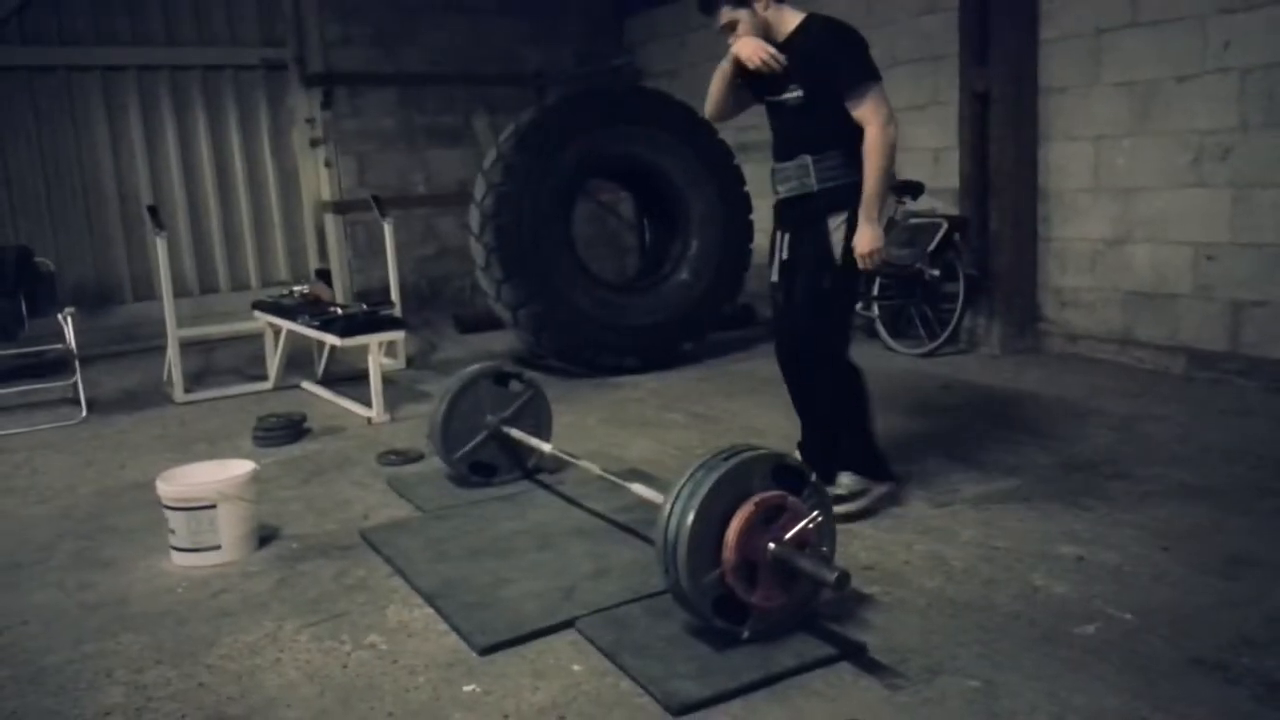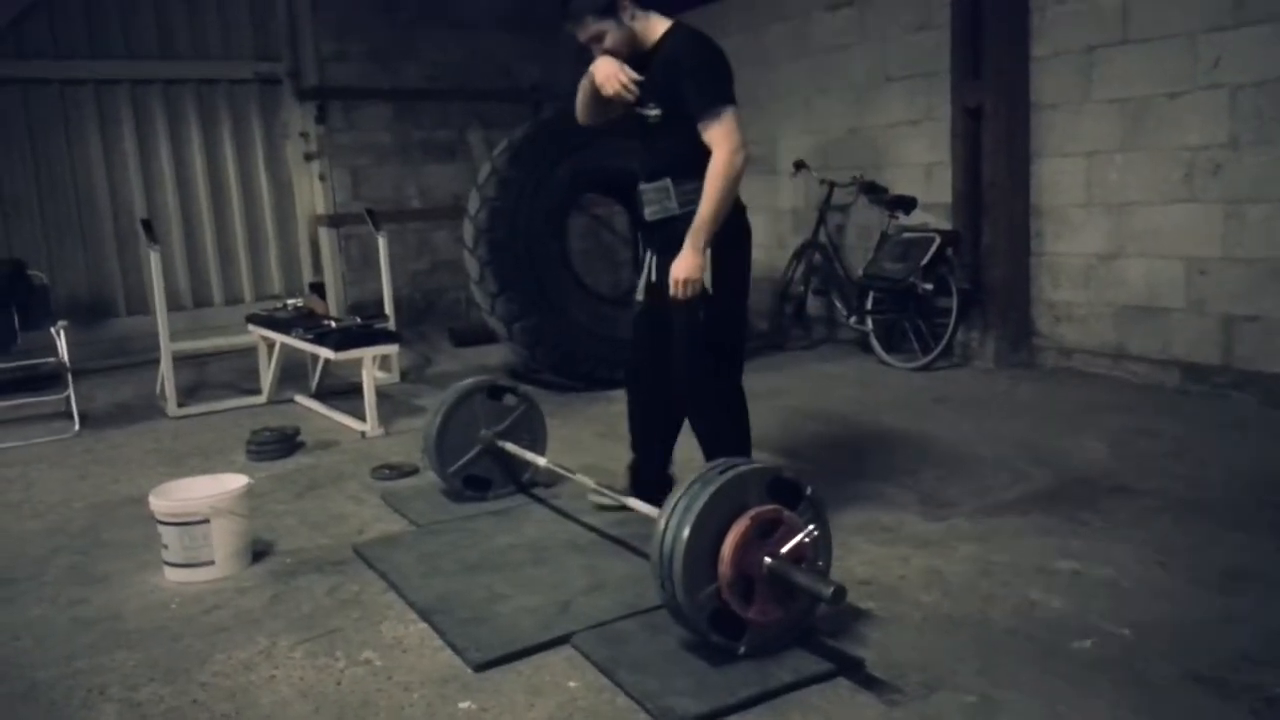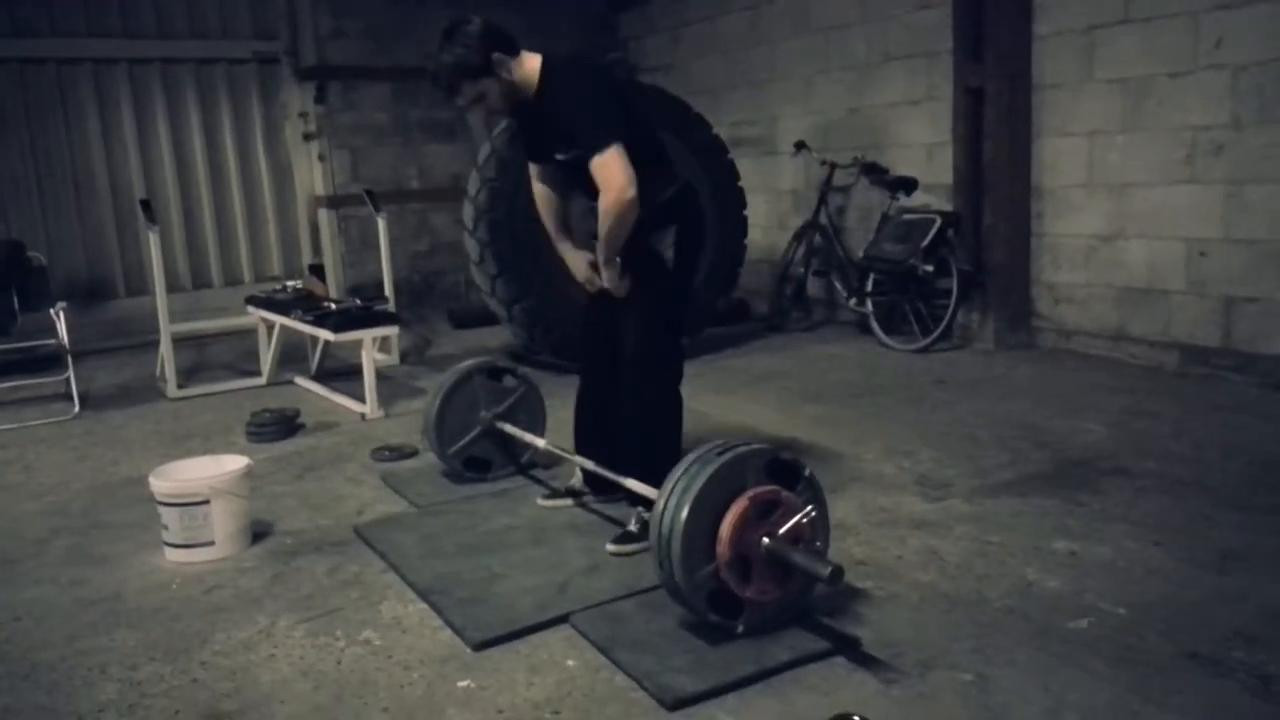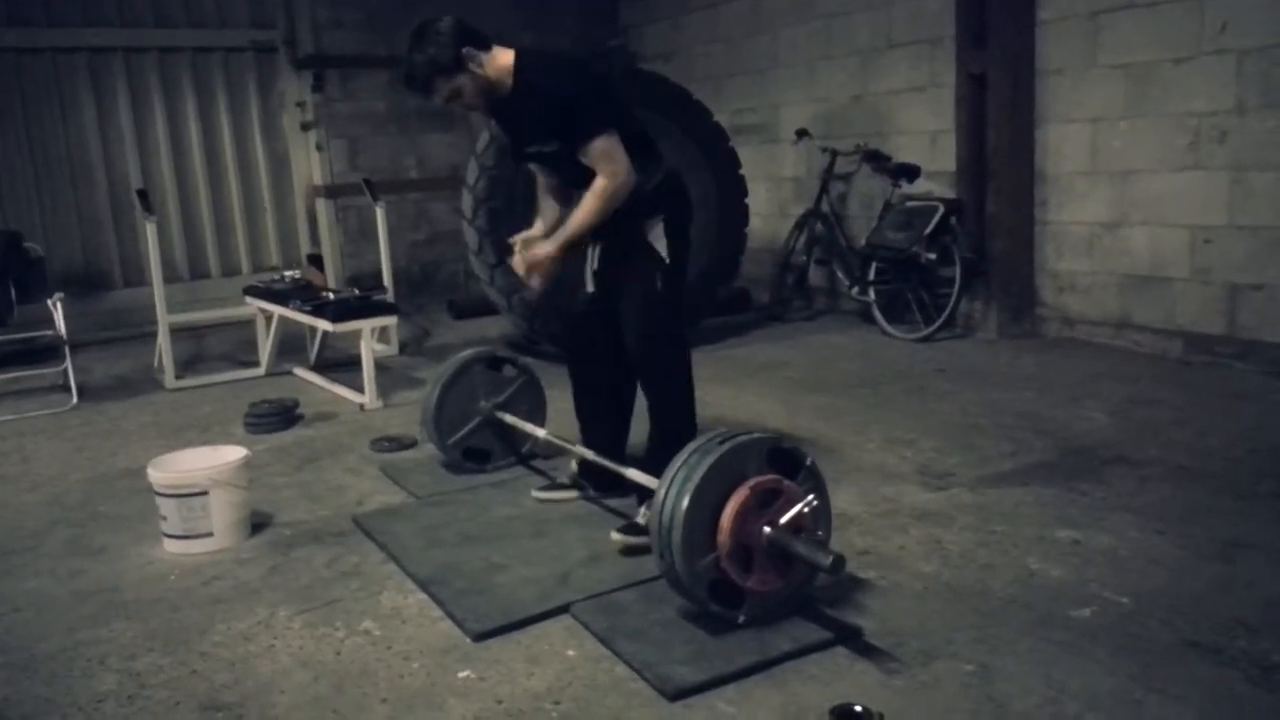
dt=1s
person 1, frame 1
right shoulder: (767, 59)
left elbow: (879, 125)
right elbow: (716, 111)
left wrist: (869, 219)
right wrist: (735, 56)
left hip: (833, 215)
right hip: (792, 216)
left knee: (819, 342)
right knee: (794, 344)
left ankle: (864, 469)
right ankle: (821, 458)
person 1, frame 2
left shoulder: (689, 53)
right shoulder: (640, 61)
left elbow: (729, 152)
right elbow: (588, 117)
left wrist: (695, 249)
right wrist: (597, 70)
left hip: (703, 241)
right hip: (663, 238)
left knee: (705, 378)
right knee: (648, 369)
right ankle: (647, 484)
person 1, frame 3
left shoulder: (576, 87)
right shoulder: (527, 104)
left elbow: (621, 192)
right elbow: (544, 180)
left wrist: (608, 260)
right wrist: (567, 248)
left hip: (656, 225)
right hip: (616, 231)
left knee: (645, 364)
right knee: (598, 356)
left ankle: (656, 501)
right ankle: (602, 473)
person 1, frame 4
left shoulder: (556, 80)
right shoulder: (505, 104)
left elbow: (618, 174)
left wrist: (555, 247)
right wrist: (542, 230)
left hip: (649, 214)
right hip: (604, 220)
left knee: (652, 351)
right knee: (587, 344)
right ankle: (600, 470)
